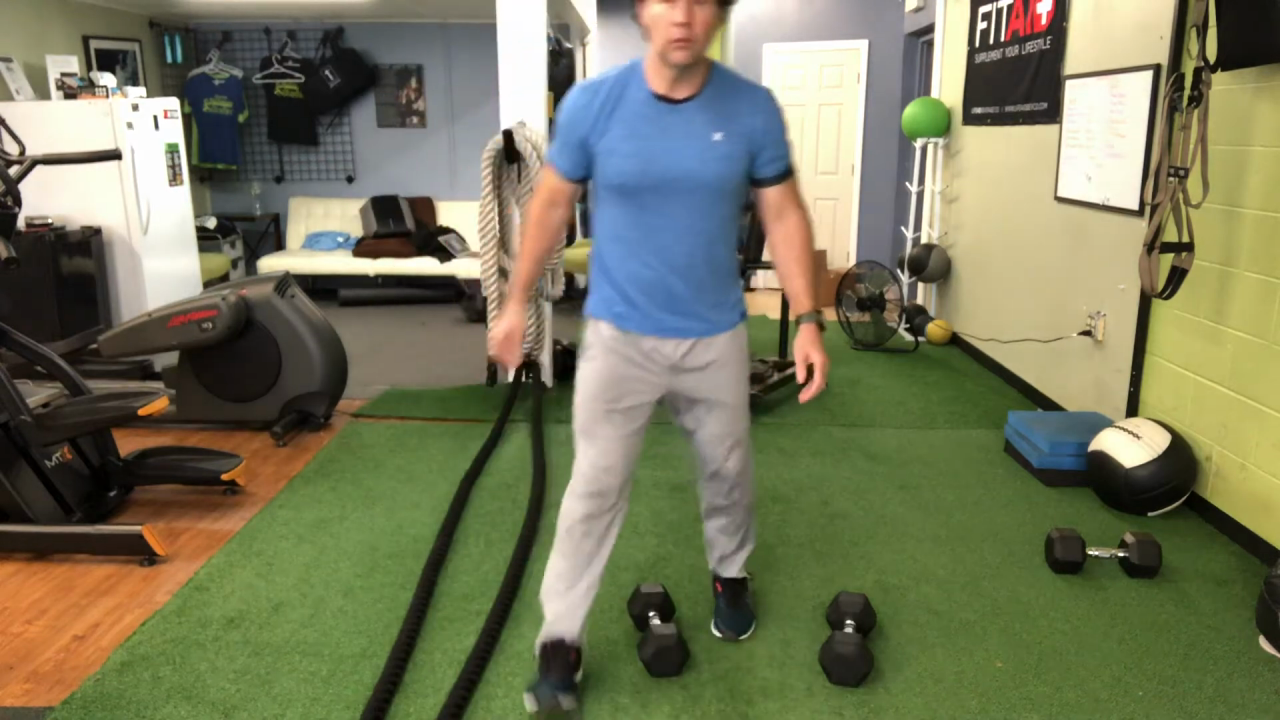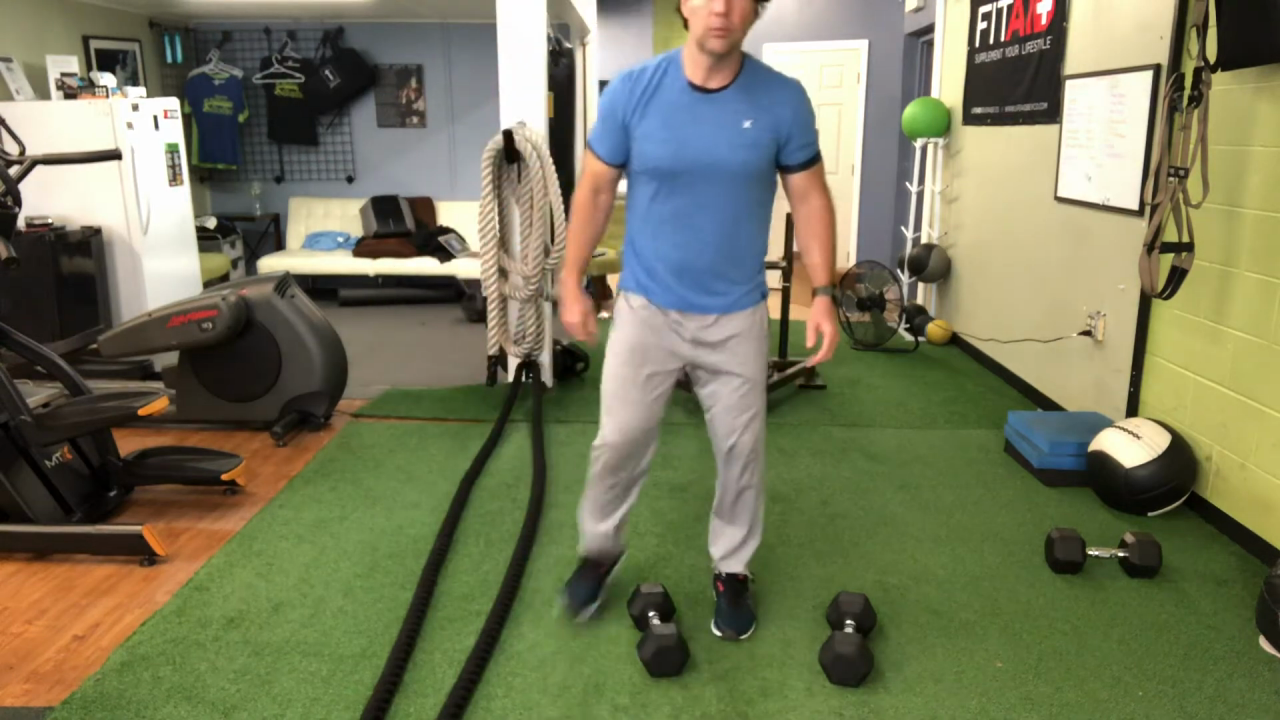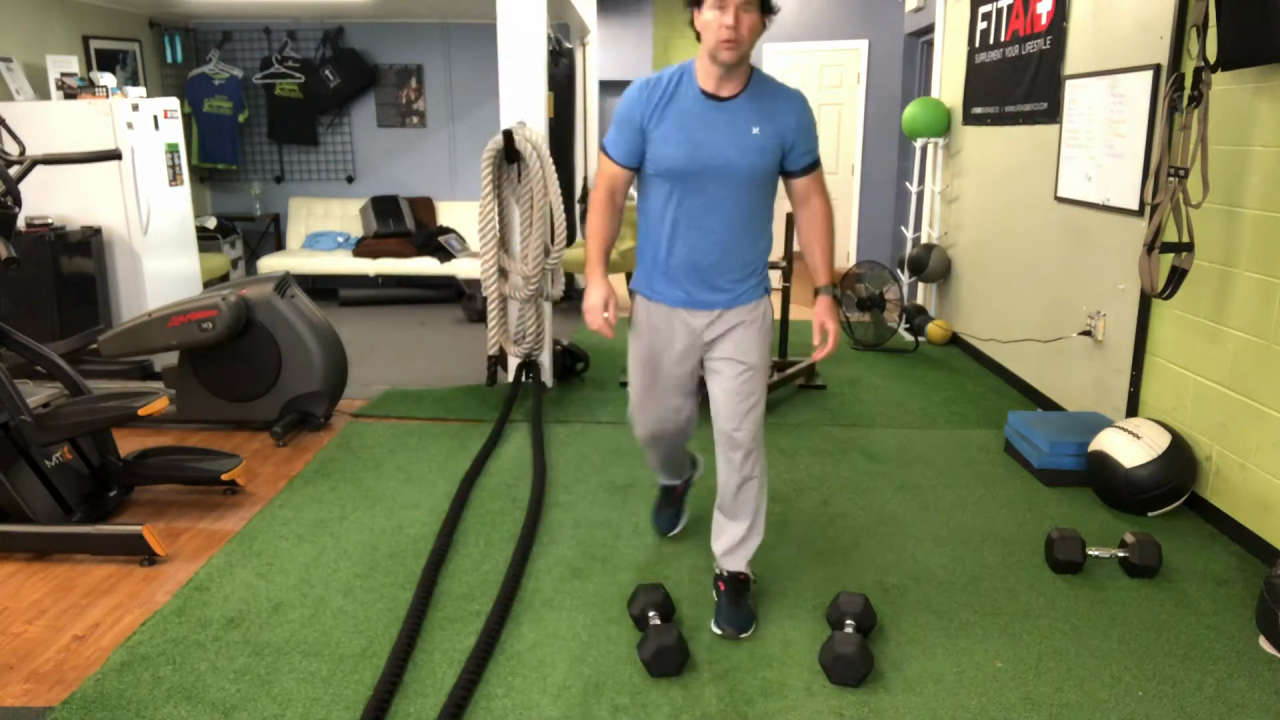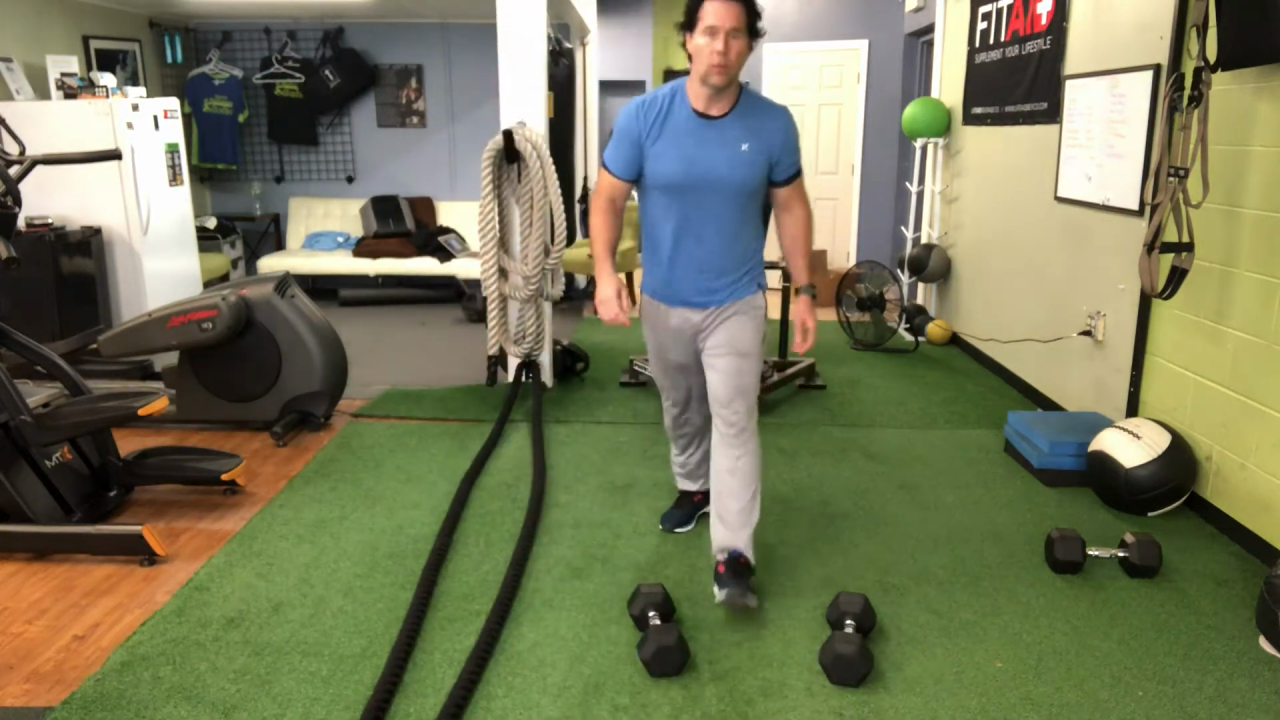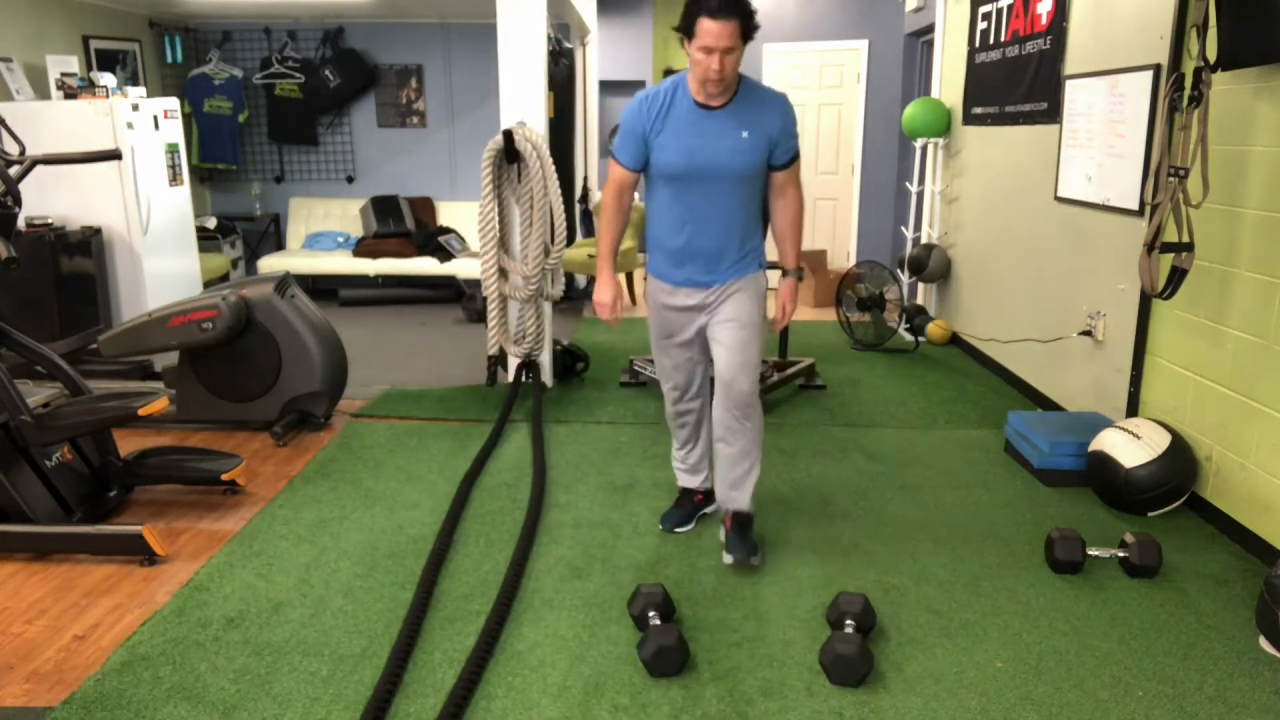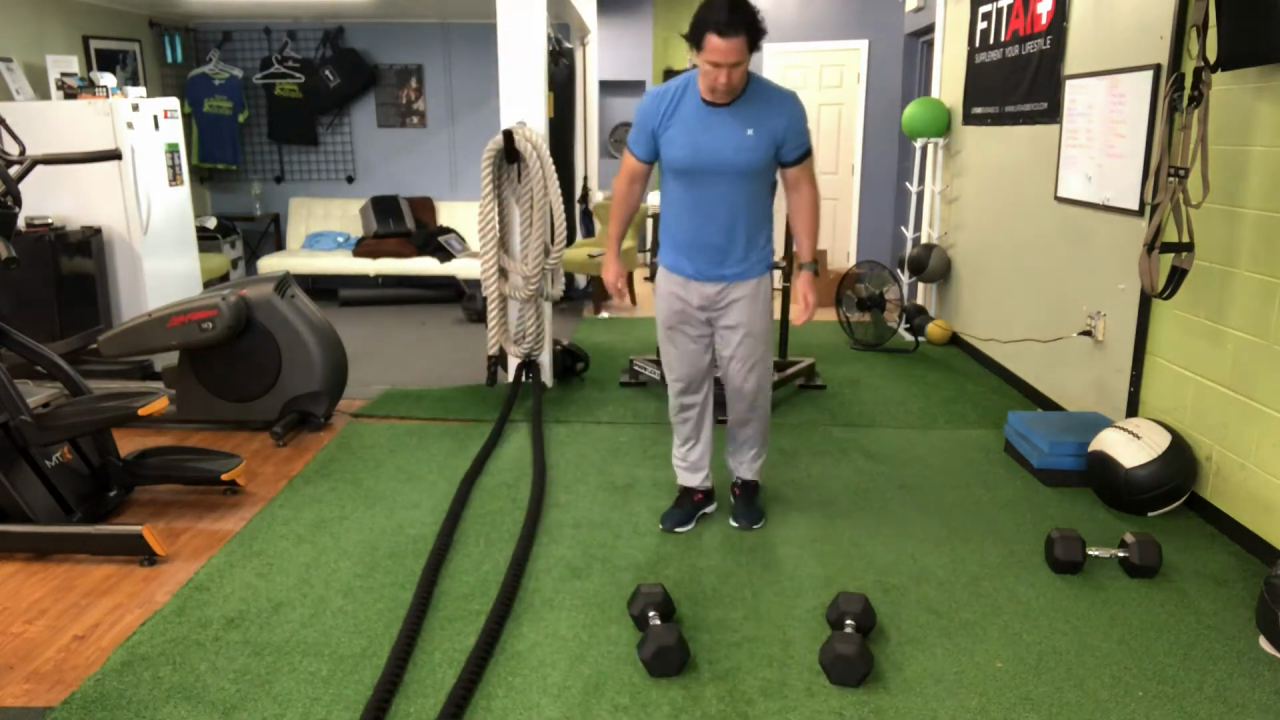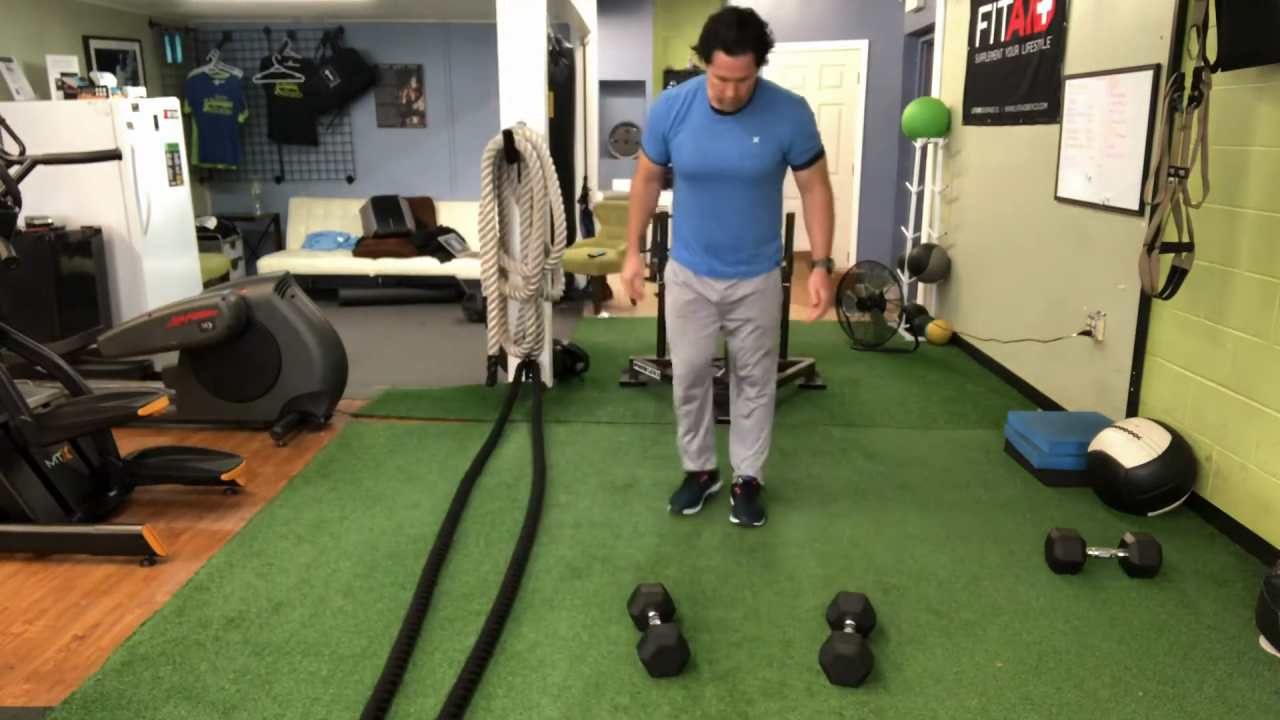
dt=0.2s
person 1, frame 1
left shoulder: (753, 110)
right shoulder: (592, 103)
left elbow: (783, 214)
right elbow: (549, 204)
left wrist: (806, 319)
right wrist: (516, 301)
left hip: (716, 337)
right hip: (618, 334)
left knee: (727, 469)
right knee: (595, 483)
left ankle: (730, 573)
right ankle: (560, 640)
person 1, frame 2
left shoulder: (783, 101)
right shoulder: (631, 92)
left elbow: (808, 198)
right elbow: (594, 191)
left wrist: (822, 293)
right wrist: (572, 282)
left hip: (737, 315)
right hip: (646, 308)
left knee: (739, 449)
right knee: (620, 440)
left ankle: (732, 570)
right ankle: (599, 549)
person 1, frame 3
left shoulder: (787, 111)
right shoulder: (646, 100)
left elbow: (809, 201)
right elbow: (608, 190)
left wrist: (824, 291)
right wrist: (596, 273)
left hip: (741, 310)
right hip: (659, 305)
left knee: (740, 440)
right knee: (655, 425)
left ankle: (733, 572)
right ankle: (675, 479)
person 1, frame 4
left shoulder: (774, 124)
right shoulder: (643, 117)
left elbow: (791, 208)
right elbow: (608, 200)
left wrist: (803, 290)
right wrist: (606, 273)
left hip: (736, 303)
right hip: (664, 302)
left knee: (734, 420)
right knee: (681, 411)
left ankle: (733, 557)
right ankle: (692, 486)
person 1, frame 5
left shoulder: (772, 111)
right shoulder: (648, 109)
left elbow: (785, 193)
right elbow: (618, 191)
left wrist: (791, 272)
right wrist: (605, 272)
left hip: (739, 282)
right hip: (668, 284)
left knee: (737, 390)
right knee: (682, 394)
left ankle: (739, 508)
right ankle: (695, 487)
person 1, frame 6
left shoulder: (782, 109)
right shoulder: (659, 104)
left elbow: (800, 188)
right elbow: (631, 180)
left wrist: (807, 268)
right wrist: (612, 252)
left hip: (747, 281)
right hip: (678, 279)
left knee: (747, 386)
right knee: (685, 386)
left ankle: (745, 479)
right ankle: (694, 487)
person 1, frame 7
left shoulder: (790, 113)
right shoulder: (670, 108)
left elbow: (814, 188)
right elbow: (647, 179)
left wrist: (821, 265)
right wrist: (632, 251)
left hip: (756, 276)
right hip: (688, 273)
left knee: (754, 379)
right knee: (690, 376)
left ankle: (747, 477)
right ankle: (699, 469)
